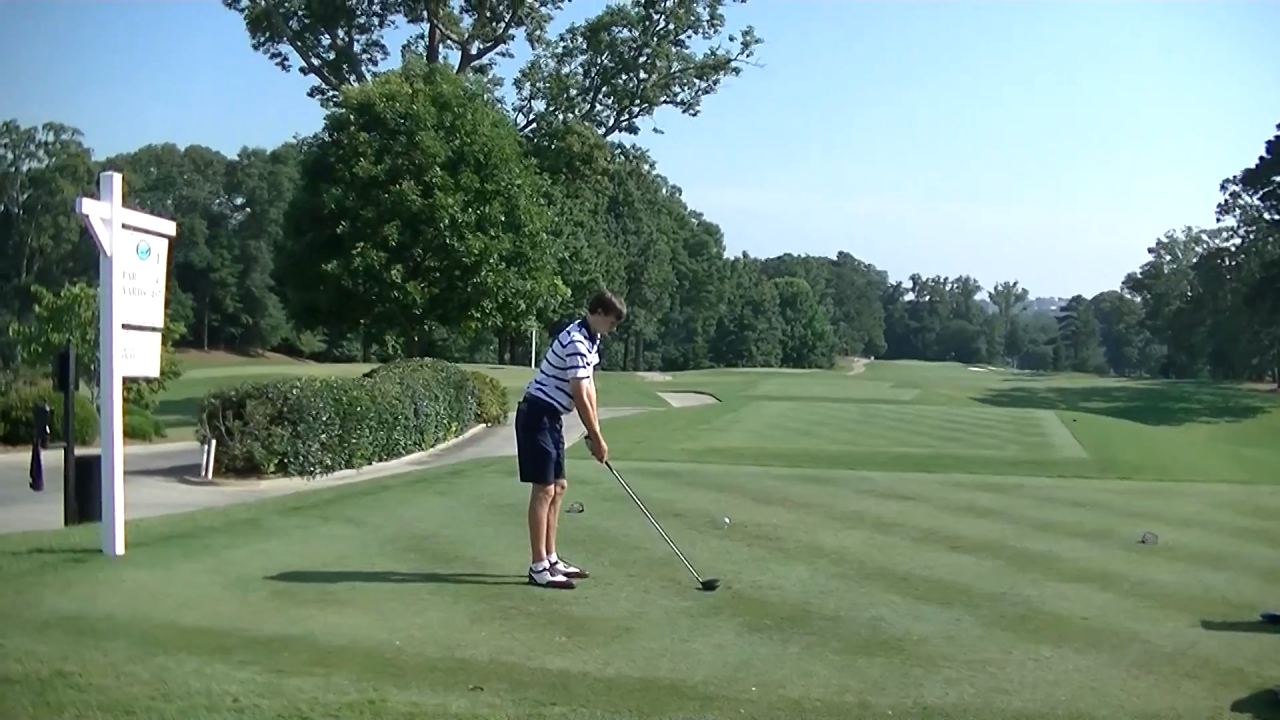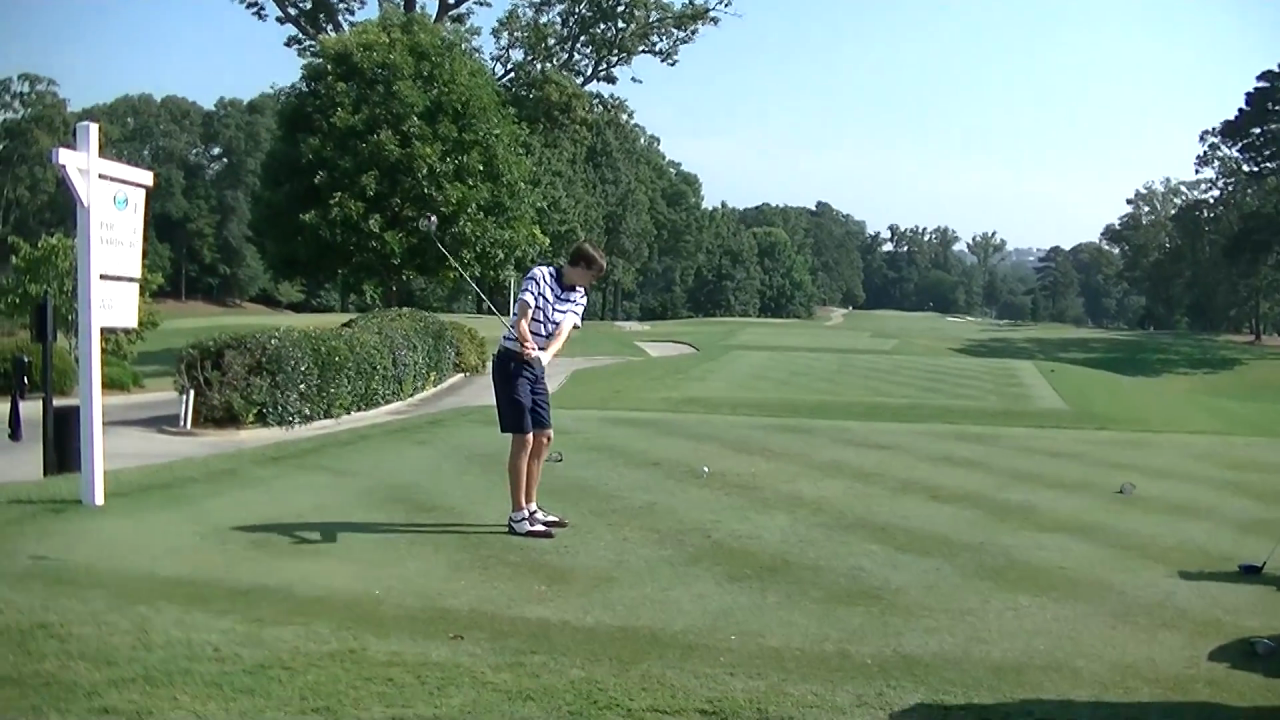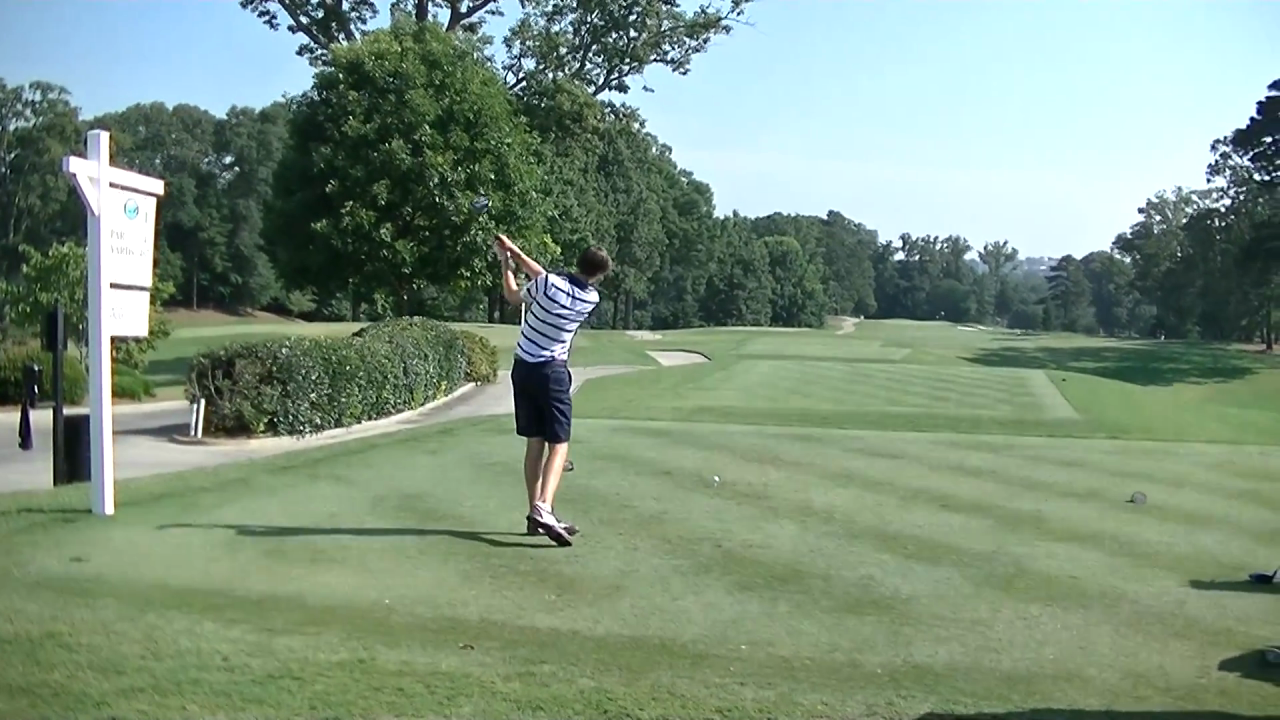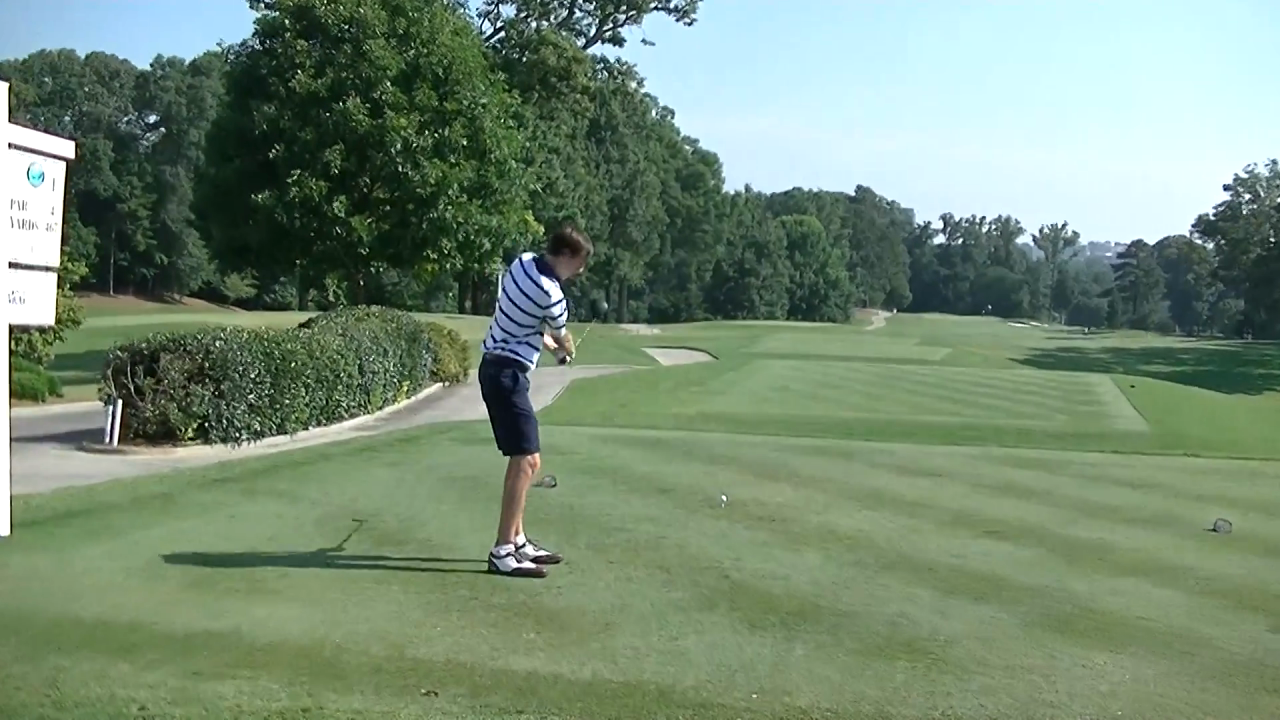
dt=1s
person 1, frame 1
left shoulder: (590, 338)
right shoulder: (576, 342)
left elbow: (589, 387)
right elbow: (579, 396)
left wrist: (596, 431)
right wrist: (597, 438)
left hip: (550, 416)
right hip: (537, 415)
left knee: (558, 487)
right knee: (544, 489)
left ankle: (551, 559)
right ankle: (538, 567)
person 1, frame 2
left shoulder: (578, 298)
right shoulder: (539, 276)
left elbow: (562, 332)
right elbow: (521, 321)
left wrist: (545, 354)
right wrist: (527, 345)
left hip: (535, 367)
right hip: (511, 362)
left knee: (543, 437)
right knee: (523, 439)
left ankle: (530, 508)
right ankle: (518, 516)
person 1, frame 3
left shoulder: (547, 285)
right shoulder: (590, 299)
left elbow: (512, 296)
left wrist: (506, 261)
right wrist: (516, 253)
left hip: (523, 368)
right hip: (552, 372)
left knee: (535, 443)
right knee: (558, 445)
left ankle: (537, 512)
right ankle: (543, 508)
person 1, frame 4
left shoulder: (524, 262)
right shoulder: (550, 295)
right elbow: (561, 342)
left wrist: (552, 343)
right wrist: (566, 350)
left hip: (505, 372)
right hip: (506, 374)
left knee: (525, 458)
right knee: (527, 461)
left ankle: (517, 541)
